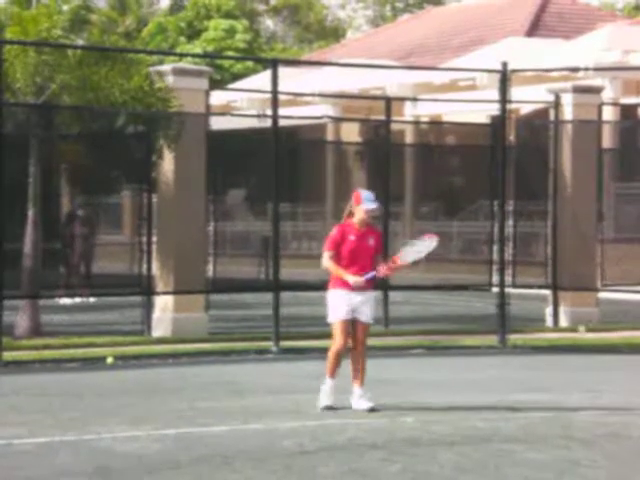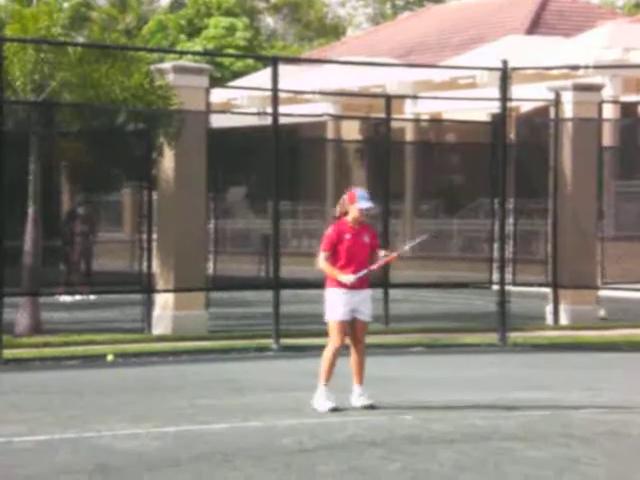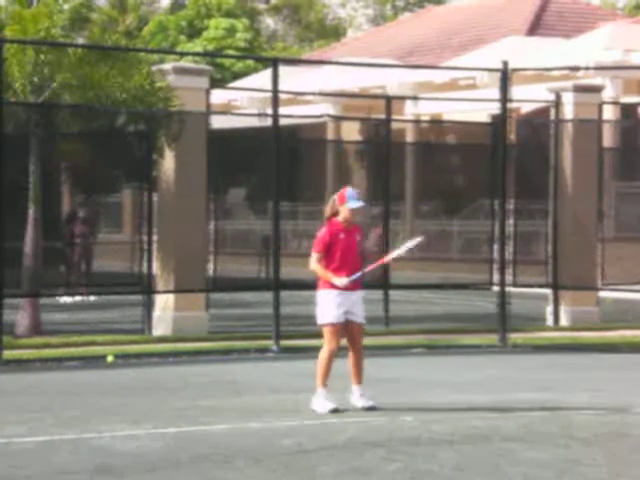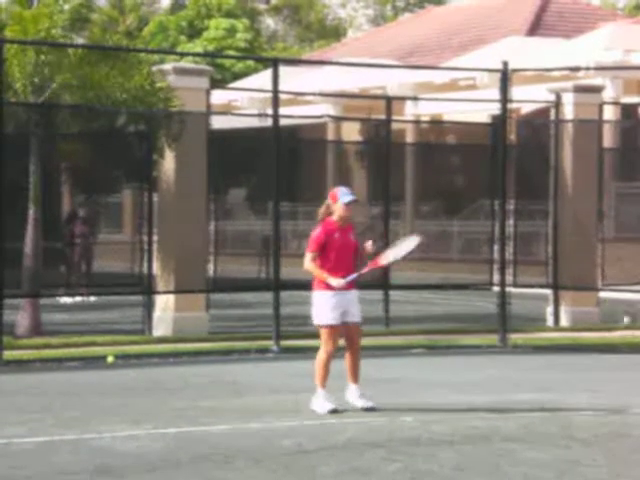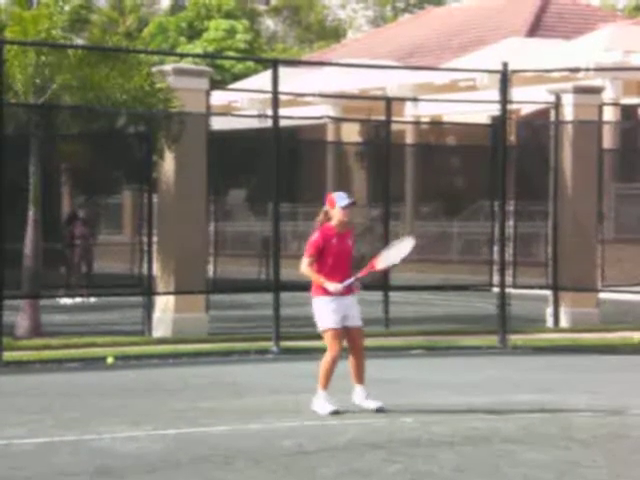
dt=0.2s
person 1, frame 1
left shoulder: (375, 233)
right shoulder: (340, 230)
right elbow: (326, 261)
left wrist: (381, 269)
right wrist: (347, 276)
left hip: (365, 294)
right hip: (341, 292)
left knee: (360, 344)
right knee: (340, 343)
left ankle: (358, 394)
right ankle: (328, 384)
person 1, frame 2
left shoulder: (368, 230)
right shoulder: (335, 229)
right elbow: (321, 262)
left wrist: (379, 256)
right wrist: (341, 276)
left hip: (362, 292)
right hip: (338, 292)
left knee: (359, 343)
right knee: (336, 343)
left ankle: (358, 392)
right ankle: (321, 393)
person 1, frame 3
left shoulder: (356, 229)
right shoulder: (328, 231)
right elbow: (314, 264)
right wrist: (334, 279)
left hip: (354, 293)
right hip: (331, 293)
left knee: (357, 344)
right knee: (331, 346)
left ankle: (357, 392)
right ankle: (320, 395)
person 1, frame 4
left shoulder: (350, 228)
right shoulder: (322, 229)
right elbow: (308, 263)
left wrist: (364, 250)
right wrist: (330, 279)
left hip: (349, 293)
right hip: (326, 293)
left knee: (354, 344)
right knee: (328, 346)
left ankle: (354, 391)
right ankle: (319, 396)
person 1, frame 5
left shoulder: (348, 234)
right shoulder: (320, 235)
right elbow: (304, 267)
left wrist: (352, 283)
right wrist: (326, 284)
left hip: (347, 298)
right hip: (326, 299)
left knee: (358, 347)
right knee: (334, 350)
left ankle: (360, 393)
right ankle: (320, 397)
